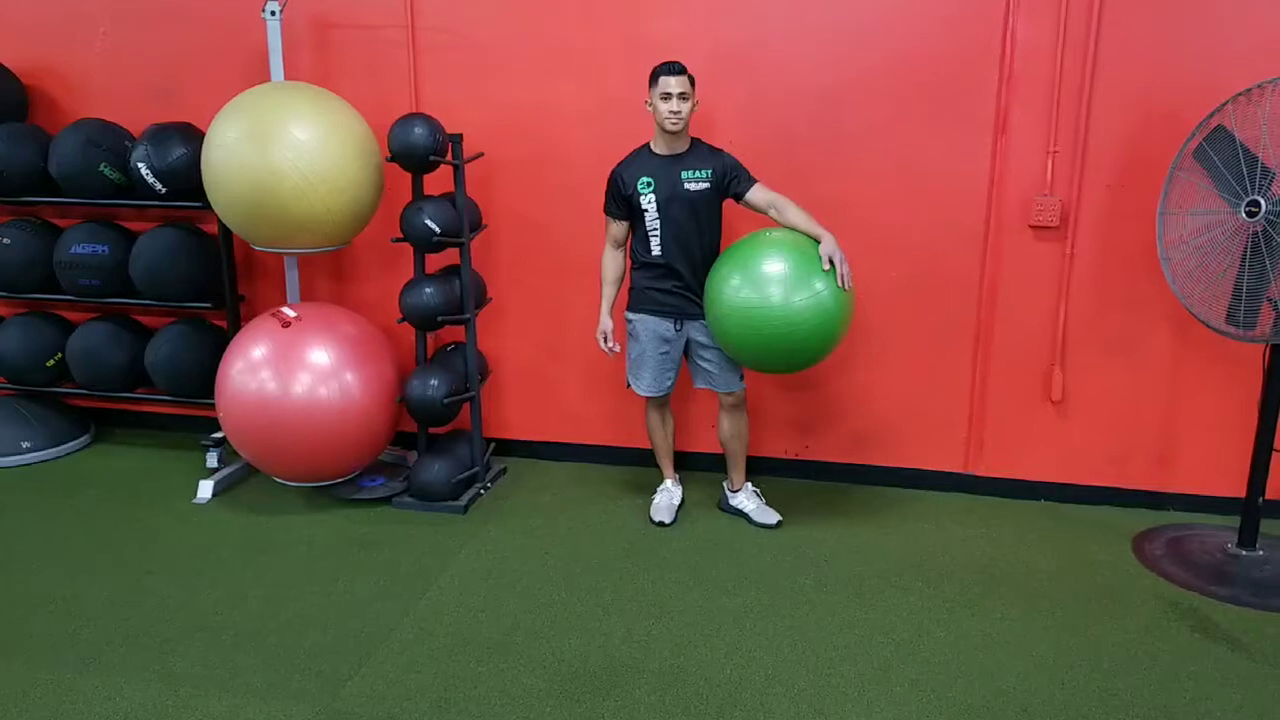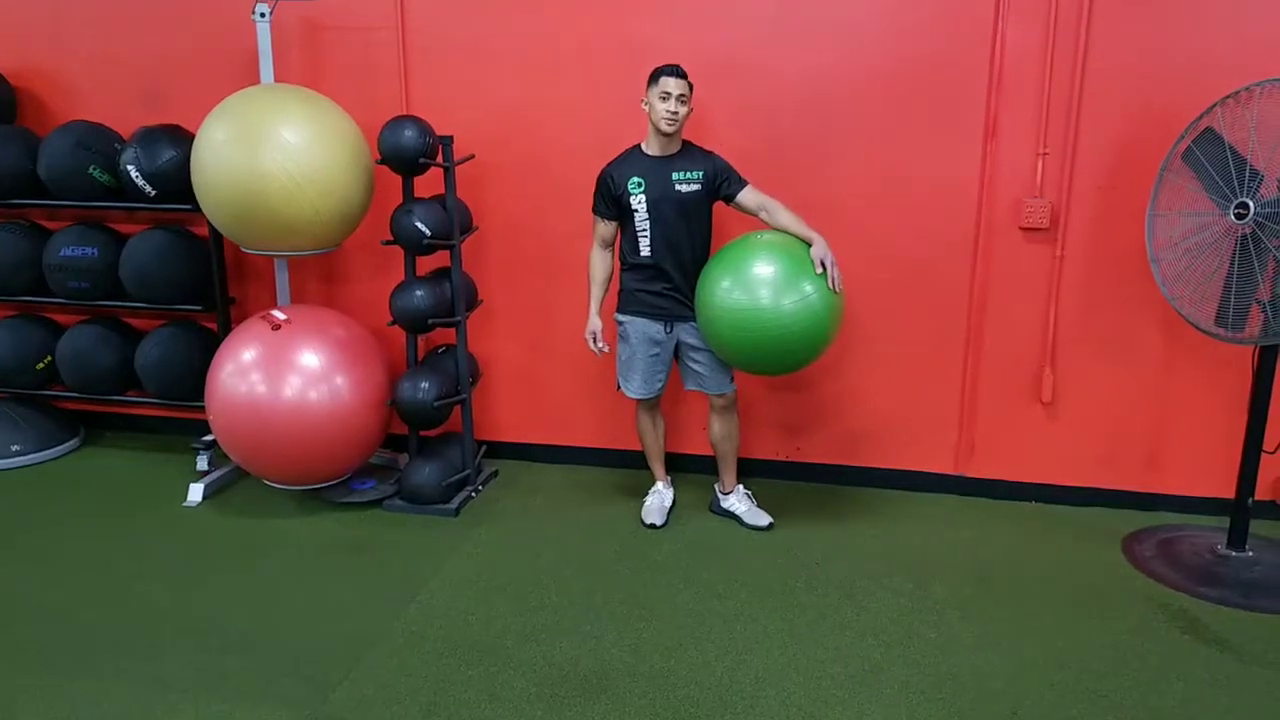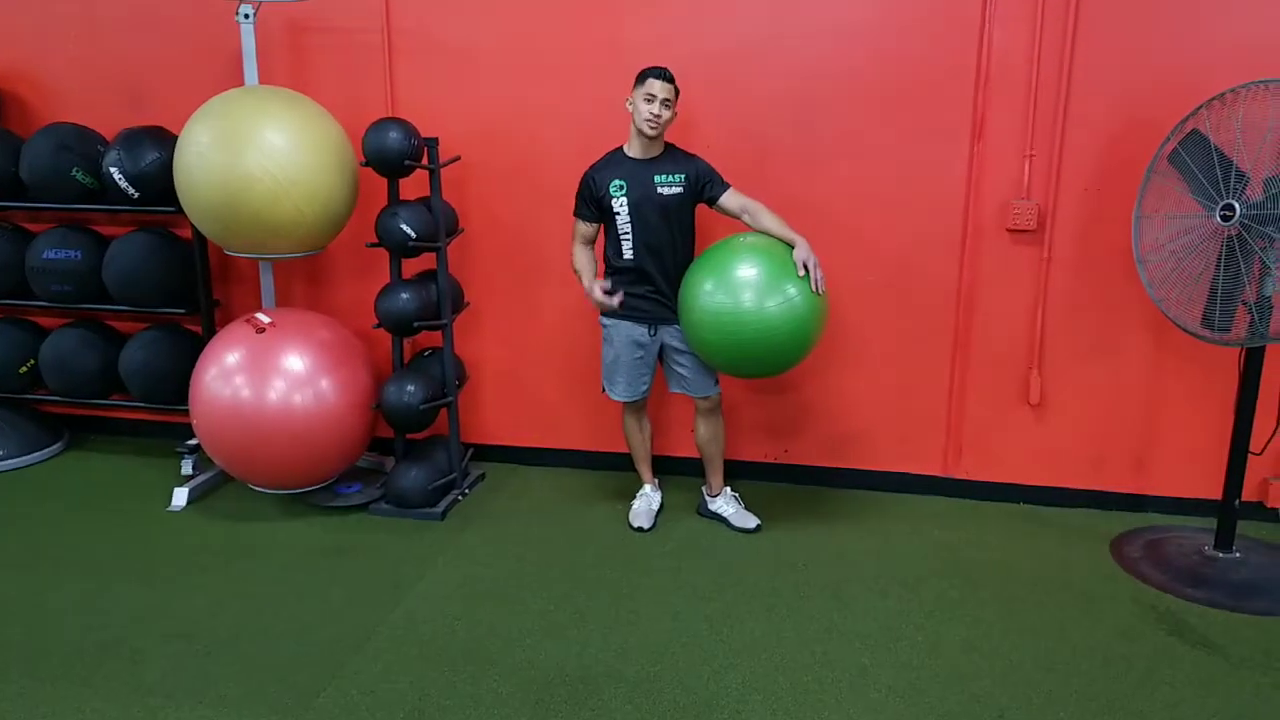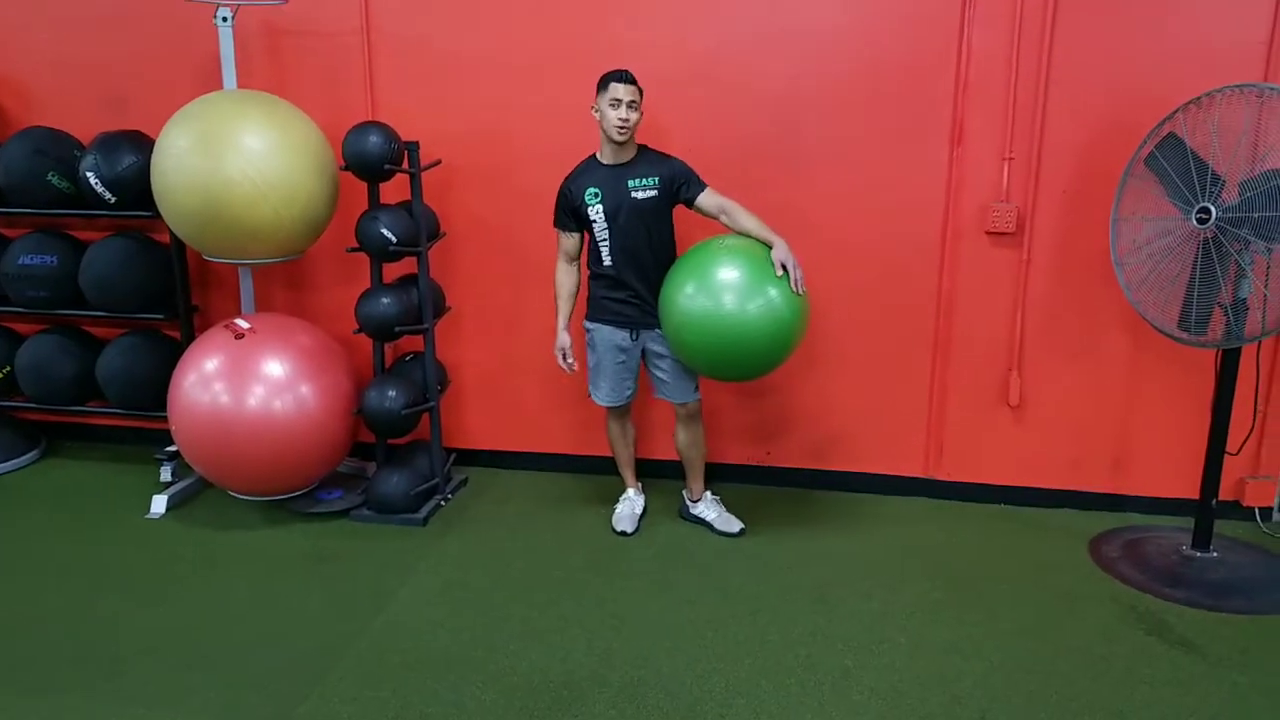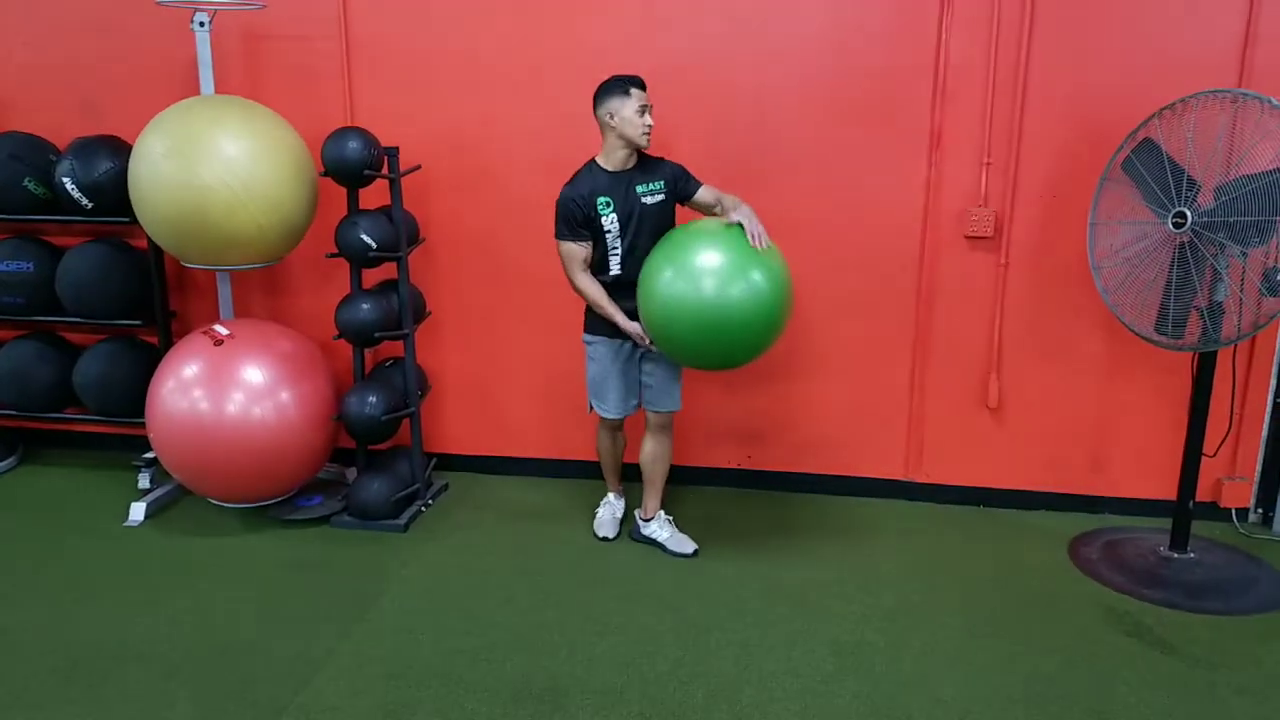
dt=0.7s
person 1, frame 1
left shoulder: (717, 163)
right shoulder: (627, 173)
left elbow: (772, 204)
right elbow: (615, 247)
left wrist: (824, 237)
right wrist: (605, 312)
left hip: (709, 305)
right hip: (651, 310)
left knee: (733, 396)
right knee: (656, 398)
left ankle: (737, 490)
right ankle: (669, 484)
person 1, frame 2
left shoulder: (707, 165)
right shoulder: (617, 173)
left elbow: (762, 206)
right elbow: (602, 246)
left wrist: (815, 239)
right wrist: (593, 311)
left hip: (699, 307)
right hip: (641, 312)
left knee: (723, 398)
right knee: (647, 401)
left ankle: (729, 492)
right ankle: (661, 486)
person 1, frame 3
left shoulder: (690, 168)
right shoulder: (600, 176)
left elbow: (746, 208)
right elbow: (582, 244)
left wrist: (798, 242)
right wrist: (590, 283)
left hip: (684, 310)
right hip: (625, 315)
left knee: (708, 401)
right knee: (632, 403)
left ankle: (716, 495)
right ankle: (648, 489)
person 1, frame 4
left shoulder: (665, 169)
right shoulder: (576, 185)
left elbow: (722, 209)
right elbow: (567, 261)
left wrist: (776, 241)
right wrist: (561, 327)
left hip: (666, 315)
right hip: (608, 321)
left knee: (687, 407)
right knee: (616, 408)
left ankle: (698, 499)
right ankle: (631, 493)
person 1, frame 5
left shoulder: (665, 174)
right shoulder: (578, 194)
left elbow: (716, 204)
right elbow: (578, 272)
left wrist: (743, 213)
right wrist: (625, 323)
right hip: (609, 329)
left knee: (661, 419)
right knee: (611, 419)
left ankle: (650, 518)
right ankle: (613, 496)
